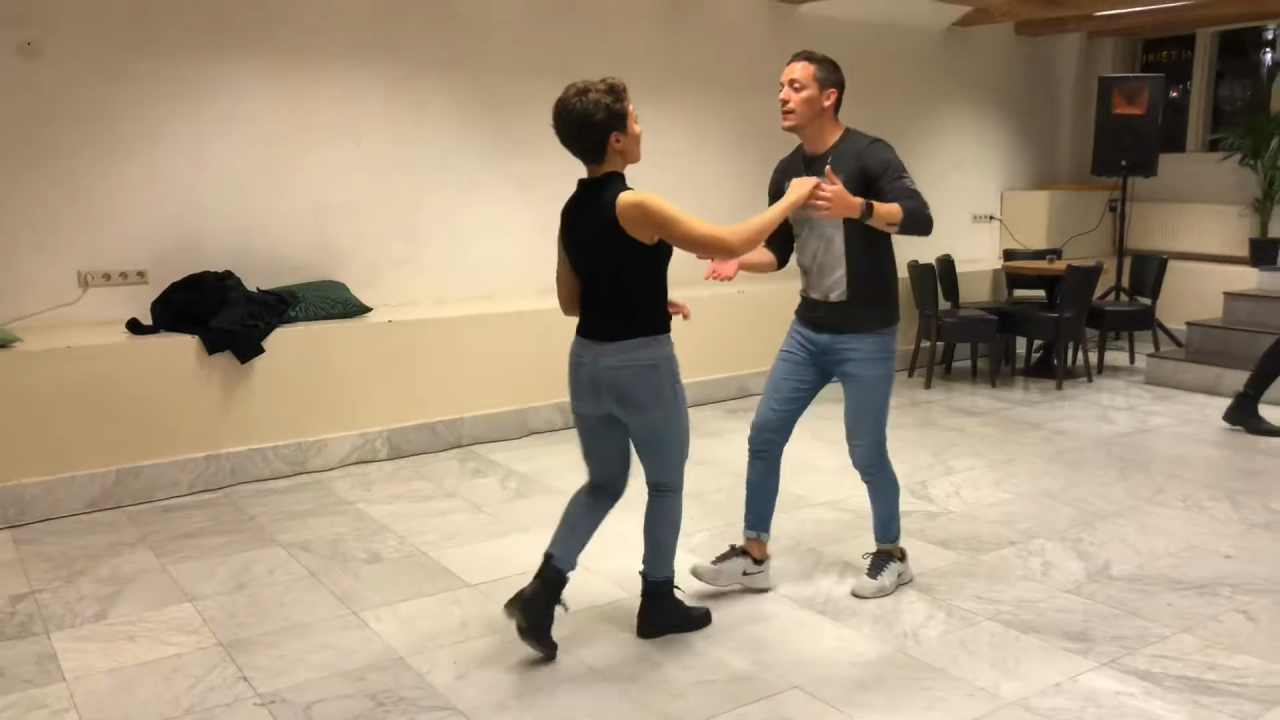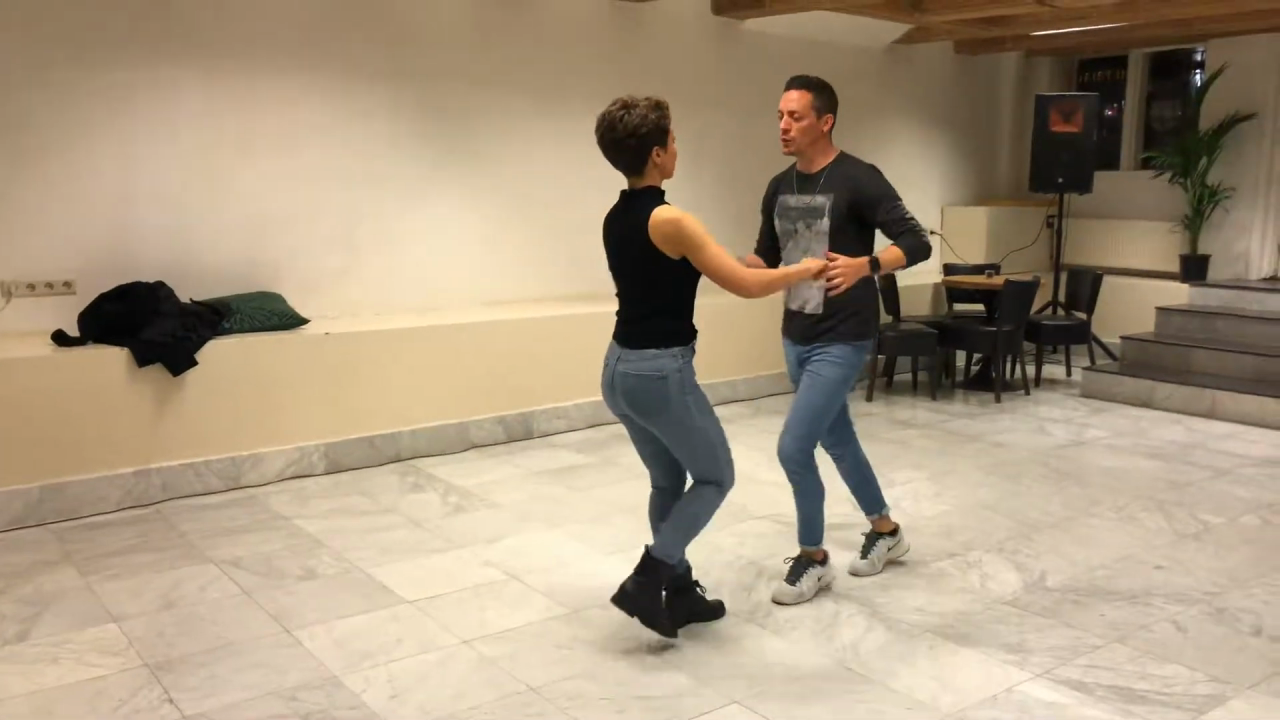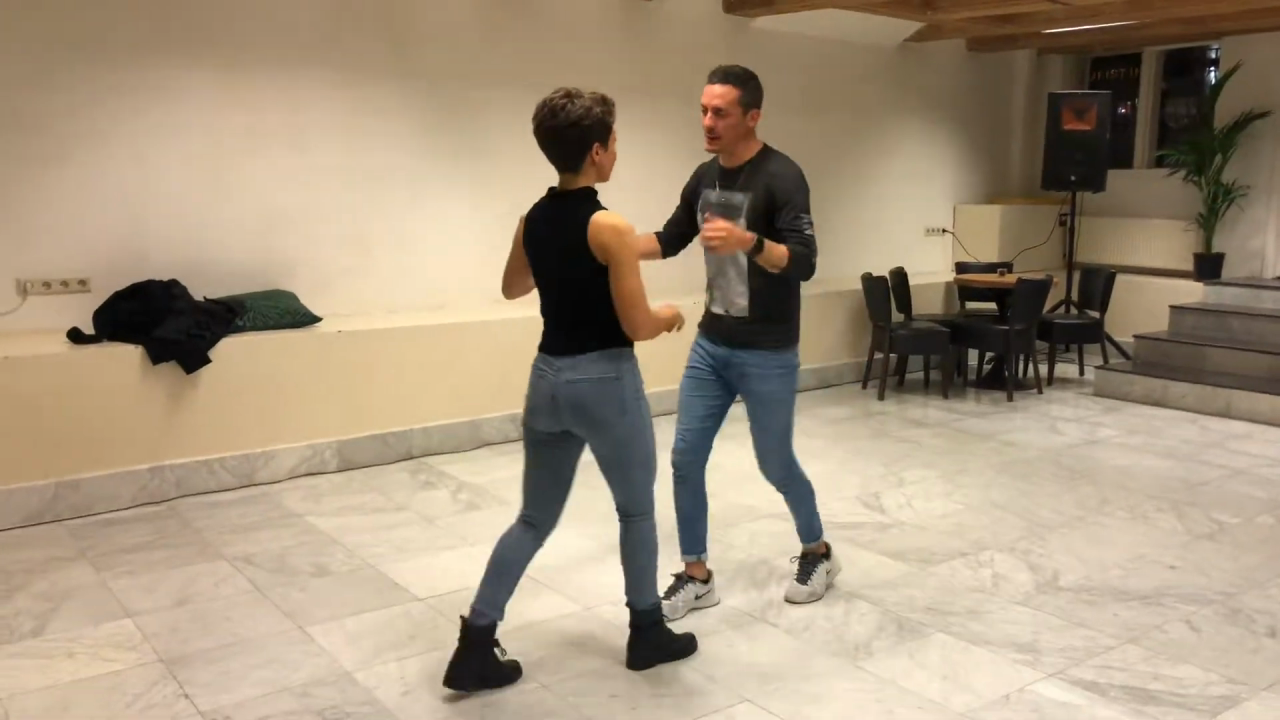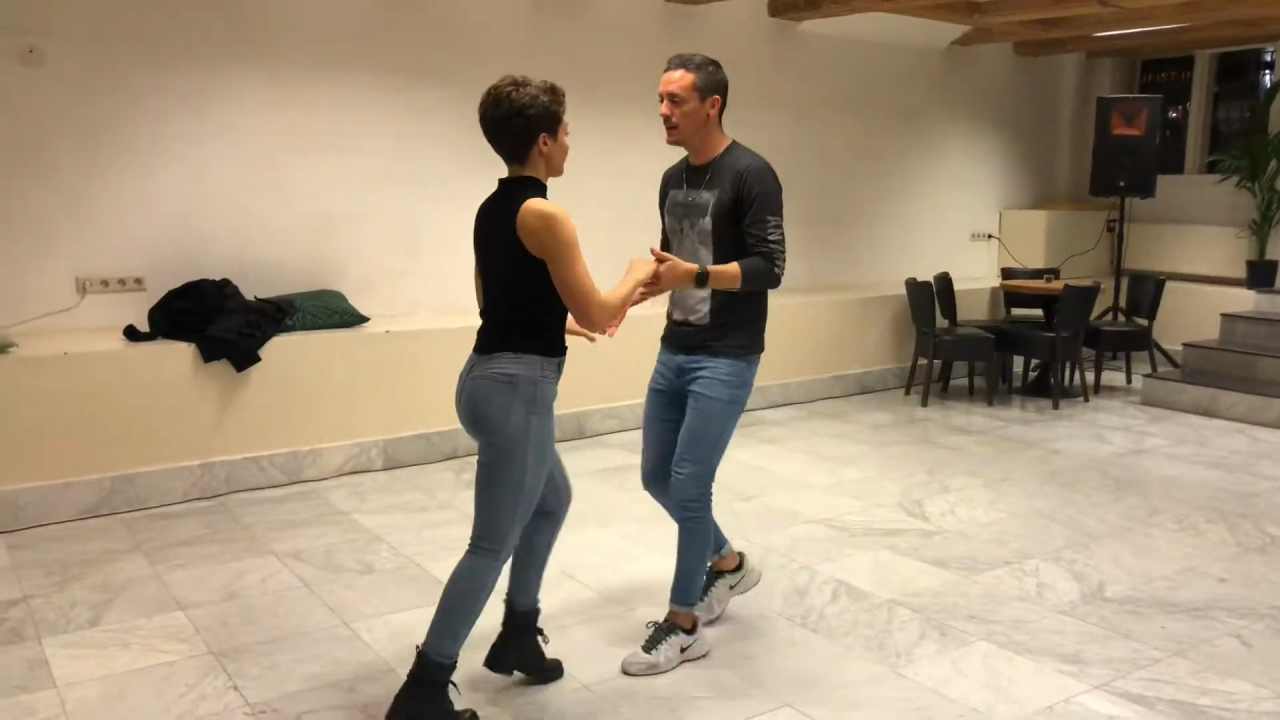
dt=0.7s
person 1, frame 1
left shoulder: (573, 211)
right shoulder: (634, 206)
right elbow: (731, 243)
right wrist: (791, 200)
left hip: (588, 361)
right hip: (642, 365)
left knee: (604, 484)
right knee: (666, 484)
left ankle: (543, 590)
right ankle: (658, 603)
person 1, frame 2
left shoulder: (616, 218)
right shoulder: (668, 220)
right elbow: (746, 285)
left wrist: (691, 264)
right wrist: (802, 270)
left hip: (620, 369)
right hip: (660, 373)
left knee: (668, 481)
right knee: (715, 477)
left ankle: (680, 592)
right ankle: (646, 579)
person 1, frame 3
left shoulder: (532, 221)
right shoulder: (610, 227)
left elbow: (512, 288)
right elbow: (636, 326)
right wrist: (669, 315)
left hip: (547, 378)
right hip: (603, 381)
left knee: (536, 515)
right knee: (636, 509)
left ankle: (474, 647)
right ankle: (648, 633)
person 1, frame 4
left shoulder: (492, 210)
right shoulder: (543, 215)
right elbow: (596, 316)
left wrist: (557, 317)
right wrist: (637, 274)
left hip: (491, 376)
right hip: (517, 389)
left knee: (551, 501)
right knee: (493, 542)
left ankle: (518, 633)
person 2, frame 1
left shoulder: (868, 155)
right shoulder: (785, 172)
left elbow: (920, 218)
left wrist: (857, 206)
right wrist: (740, 261)
left hip: (866, 334)
right hip: (808, 331)
left knee: (866, 453)
right knee: (764, 436)
left ankle: (891, 554)
right ankle: (753, 554)
person 2, frame 2
left shoulder: (860, 180)
right shoulder: (777, 188)
left elbow: (917, 244)
right elbow: (765, 259)
left wrist: (866, 265)
left hip: (841, 343)
right hip: (795, 340)
left knee: (792, 447)
right knee: (836, 439)
left ankle: (811, 559)
right ankle: (886, 530)
person 2, frame 3
left shoulder: (781, 176)
right shoulder: (704, 177)
left elbow: (804, 264)
right elbow: (671, 239)
left wrist: (748, 242)
left hip: (767, 352)
right hip: (710, 345)
left knee: (776, 465)
right knee: (685, 459)
left ankle: (817, 554)
right ankle: (696, 575)
person 2, frame 4
left shoulder: (751, 174)
right shoulder: (673, 180)
left elbow: (770, 269)
left wrist: (695, 275)
right wrist: (624, 299)
left hip: (726, 360)
right hip: (675, 352)
left knee: (689, 486)
right knee: (656, 476)
left ankle: (683, 624)
right ankle: (727, 562)
